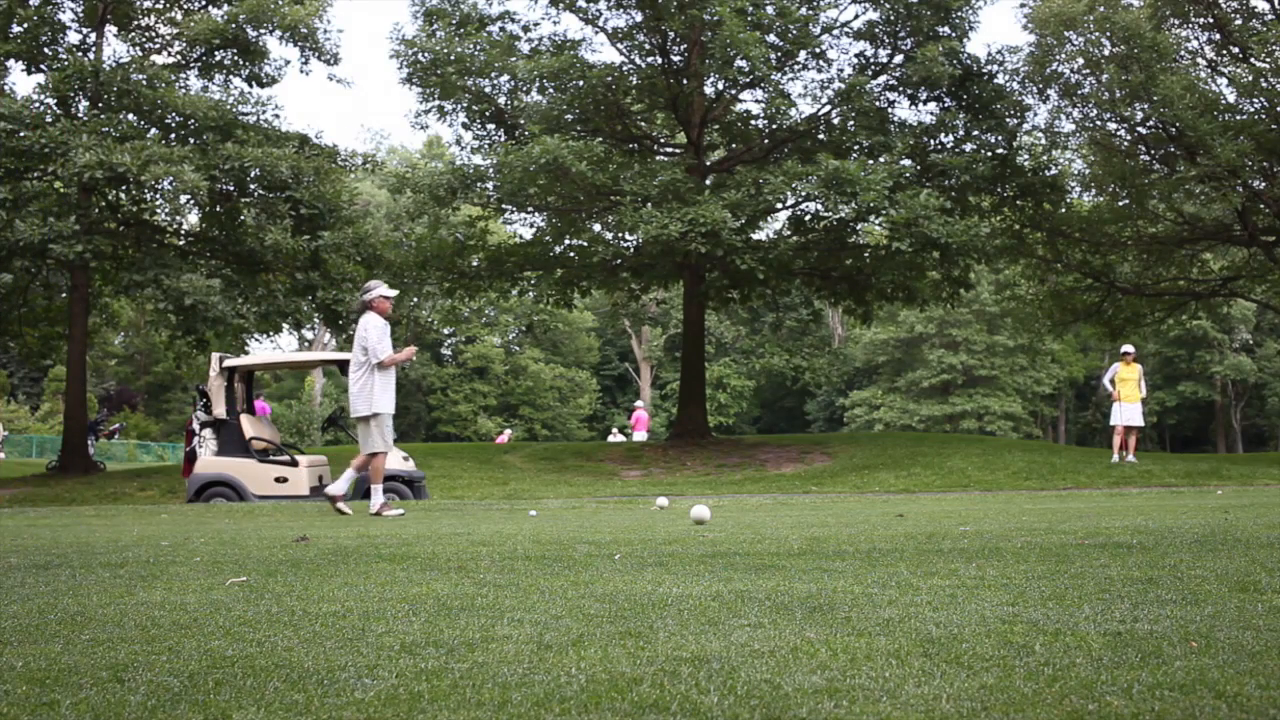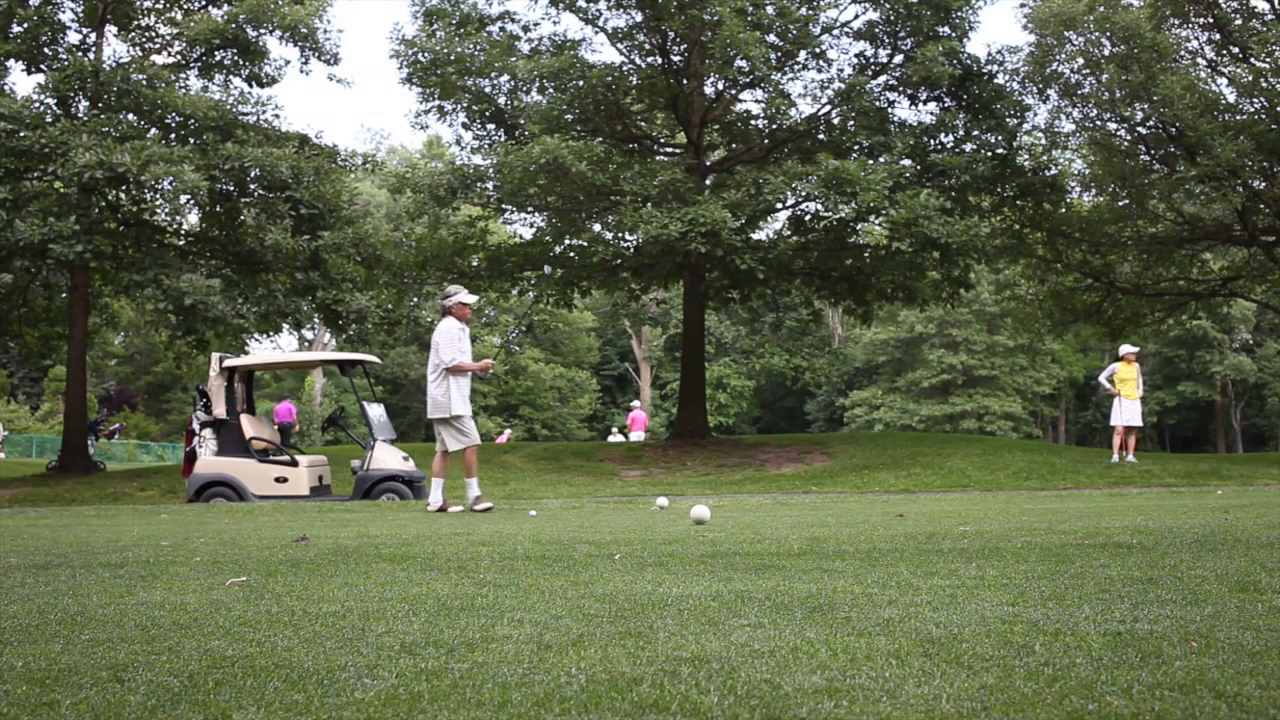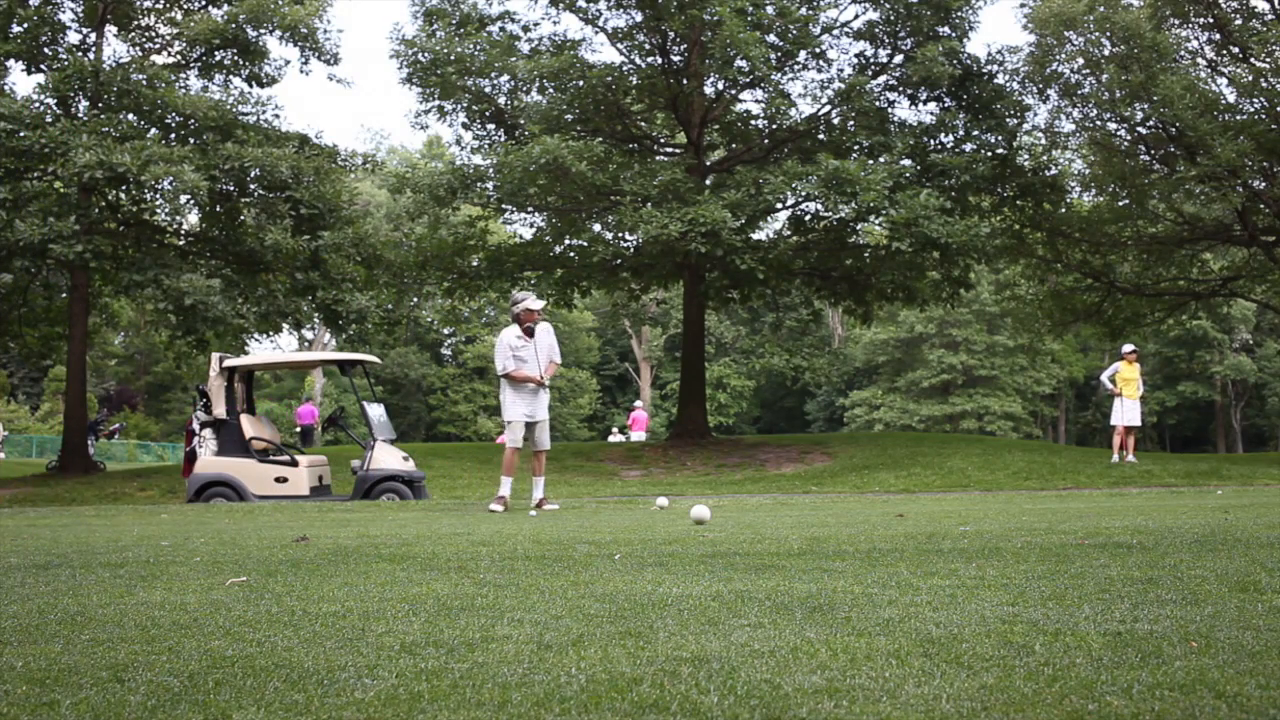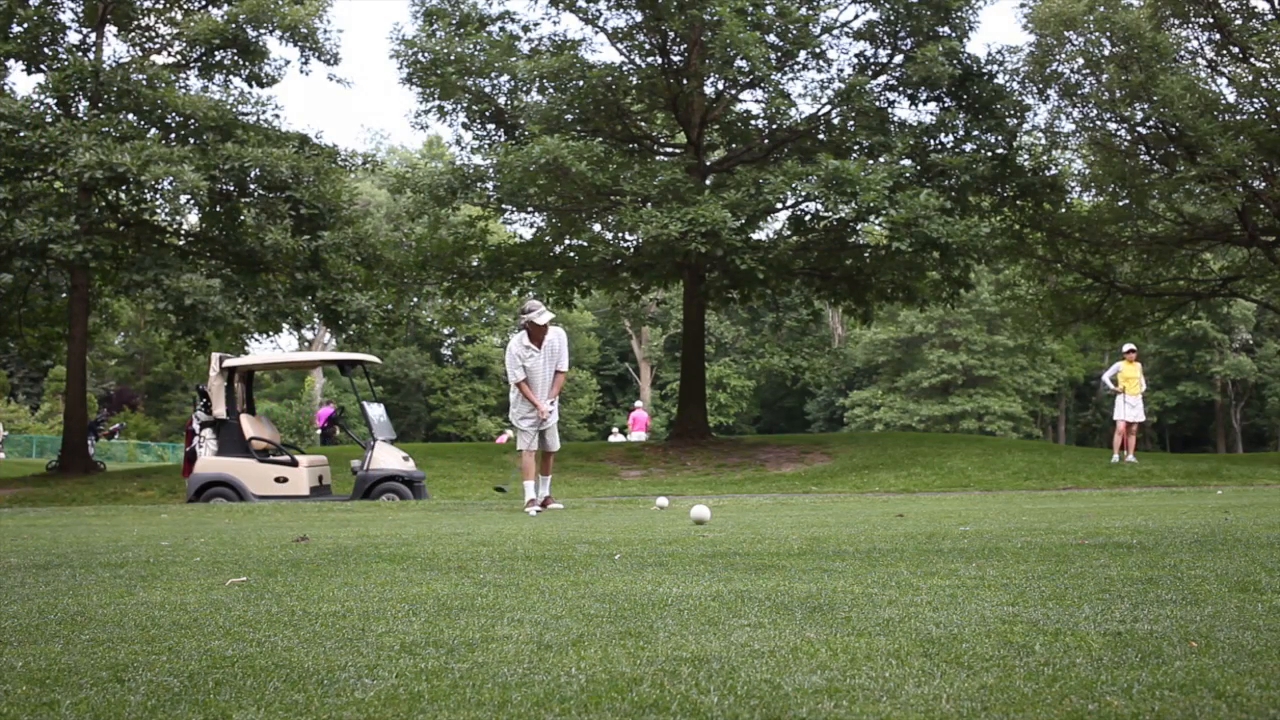
dt=1s
person 1, frame 1
left shoulder: (371, 322)
right shoulder: (374, 323)
right elbow: (383, 360)
left wrist: (399, 357)
right wrist: (403, 356)
left hip: (371, 397)
right hip: (372, 398)
left knee: (372, 450)
right knee: (379, 449)
left ankle: (338, 488)
right ankle: (377, 502)
person 1, frame 2
left shoulder: (460, 327)
right shoulder: (448, 328)
right elbow: (451, 364)
left wrist: (478, 367)
right wrist: (478, 366)
left hip: (452, 398)
right hip: (449, 399)
left knee: (445, 449)
right knee: (470, 443)
left ankle: (435, 499)
right ankle: (474, 494)
person 1, frame 3
left shoulder: (546, 329)
right shoulder: (506, 336)
left elbow: (555, 359)
right elbow: (506, 371)
left wrist: (546, 376)
right wrist: (531, 378)
left hip: (539, 399)
right hip: (516, 400)
left knee: (541, 448)
right knee: (513, 445)
left ankle: (538, 496)
right ankle: (503, 494)
person 1, frame 4
left shoulder: (558, 335)
right shoulder: (516, 345)
left elbow: (561, 371)
right elbow: (519, 381)
left wrist: (550, 401)
right wrist: (538, 405)
left hip: (549, 404)
right hip: (526, 405)
left knee: (550, 449)
right knee: (529, 449)
left ankle: (544, 495)
right ankle: (530, 498)
